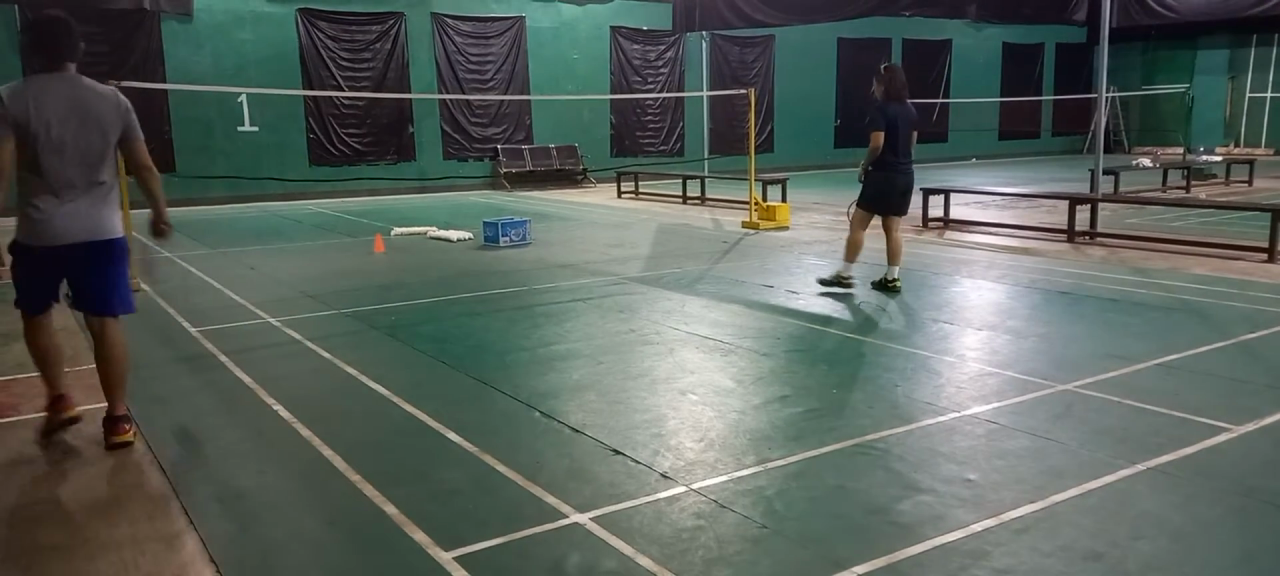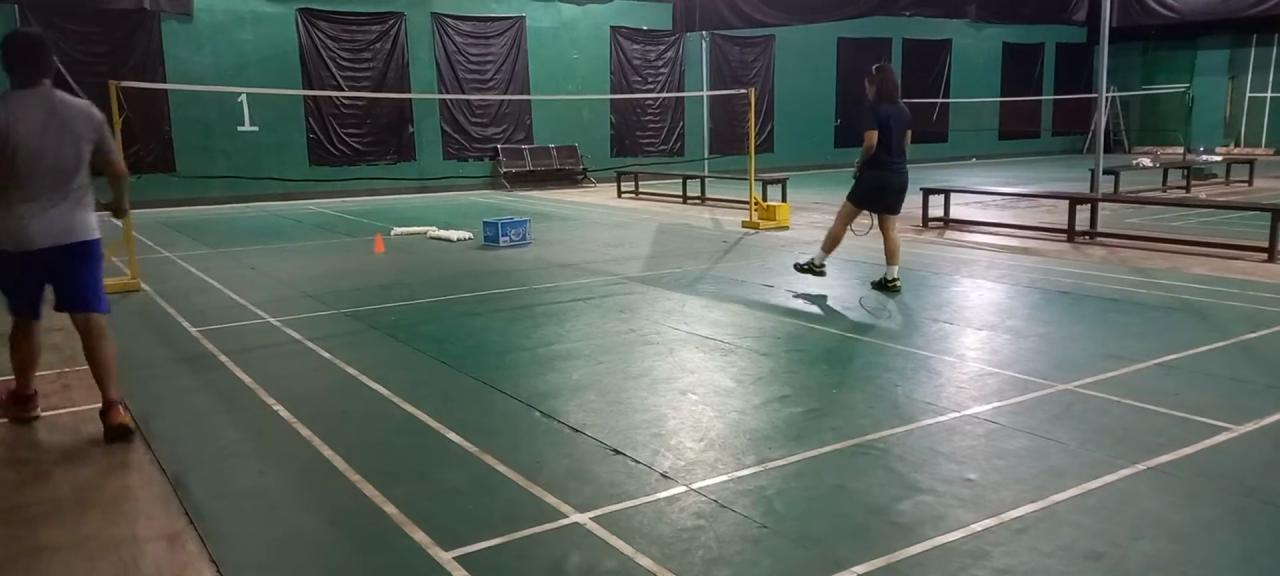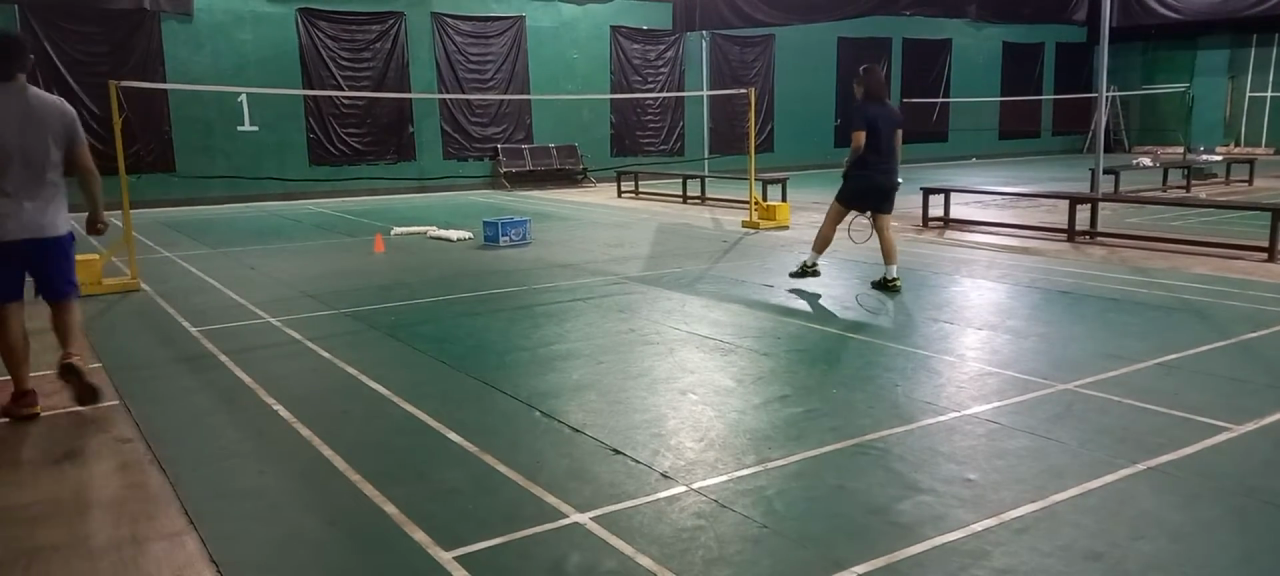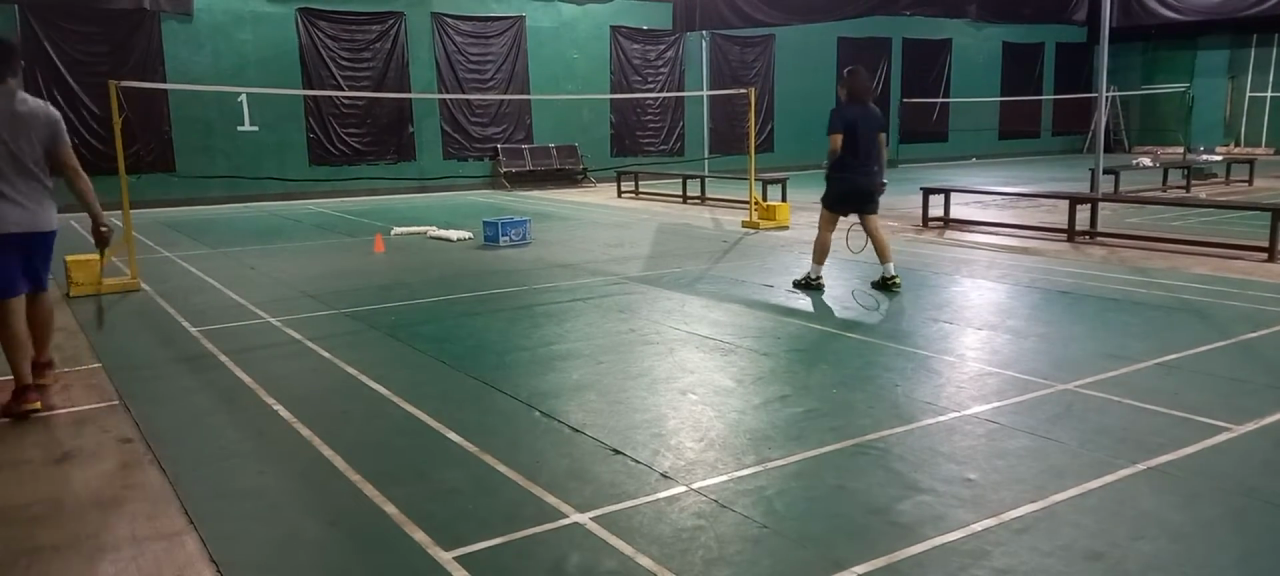
dt=0.2s
person 1, frame 1
right shoulder: (113, 100)
right elbow: (144, 167)
right wrist: (159, 213)
left hip: (41, 234)
right hip: (102, 232)
left knee: (35, 317)
right knee: (106, 323)
left ankle: (60, 399)
right ankle: (118, 418)
person 1, frame 2
right shoulder: (85, 112)
right elbow: (118, 171)
right wrist: (120, 201)
right hip: (78, 235)
right knee: (92, 319)
right ankle: (114, 406)
person 1, frame 3
right shoulder: (58, 108)
right elbow: (86, 169)
right wrist: (97, 212)
right hip: (51, 226)
right knee: (65, 300)
right ankle: (74, 359)
person 1, frame 4
right shoulder: (44, 113)
right elbow: (72, 172)
right wrist: (98, 219)
right hip: (40, 223)
right knee: (38, 293)
right ankle: (41, 365)
person 2, frame 1
left shoulder: (881, 109)
right shoulder: (910, 110)
left elbow: (877, 144)
right elbow: (911, 143)
left wrist: (865, 165)
left hip: (883, 176)
right hip: (905, 176)
left knee: (857, 225)
right knee: (892, 228)
left ankle: (845, 274)
right ankle: (892, 278)
person 2, frame 2
left shoulder: (874, 109)
right shoulder: (903, 110)
left elbow: (871, 143)
right elbow: (906, 144)
left wrist: (860, 163)
left hip: (876, 175)
right hip: (899, 176)
left knee: (842, 220)
right knee: (889, 228)
left ankle: (818, 263)
right ankle: (892, 278)
person 2, frame 3
left shoulder: (861, 110)
right shoulder: (893, 111)
left elbow: (858, 144)
right elbow: (897, 145)
left wrist: (849, 162)
right wrist: (895, 173)
left hip: (863, 175)
right hip: (887, 176)
left knee: (831, 221)
right knee: (883, 228)
left ankle: (810, 265)
right ankle: (891, 277)
person 2, frame 4
left shoulder: (840, 113)
right shoulder: (875, 113)
left elbow: (834, 147)
right elbow: (882, 147)
left wrist: (829, 163)
right wrist: (881, 176)
left hip: (844, 178)
right hip: (868, 178)
left knee: (826, 228)
right knee: (873, 228)
left ankle: (815, 276)
right ankle: (890, 276)
